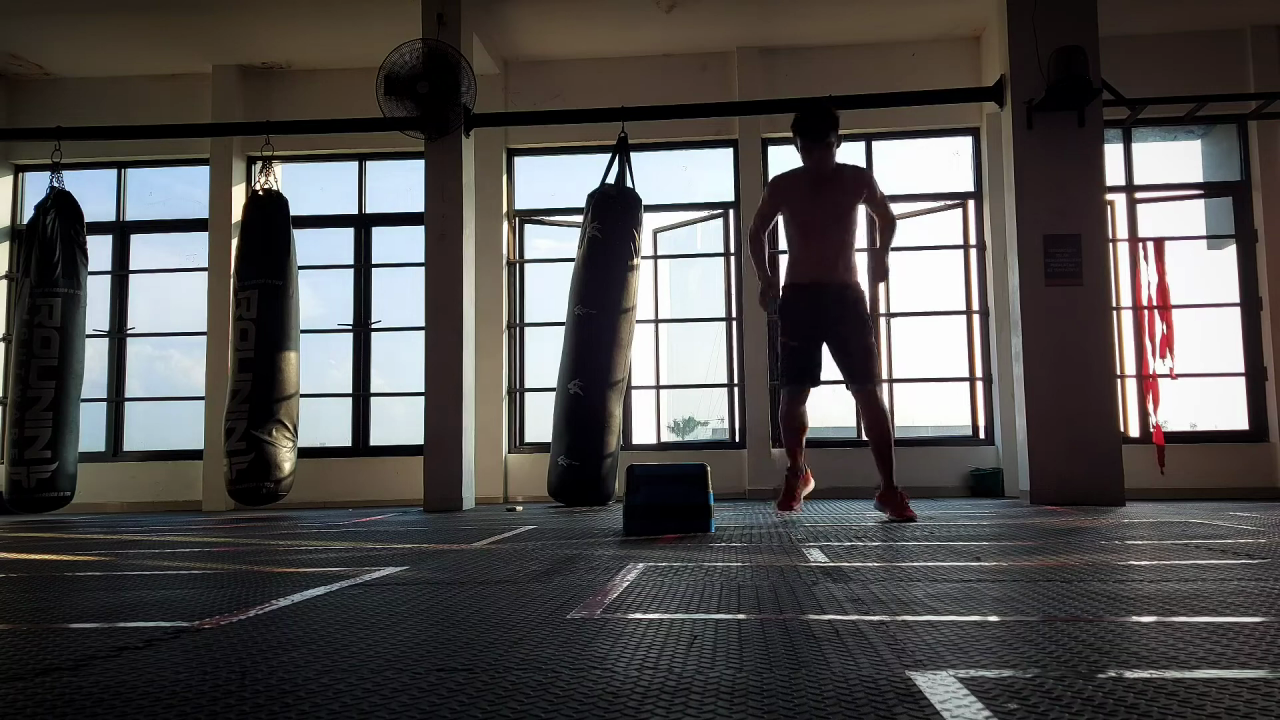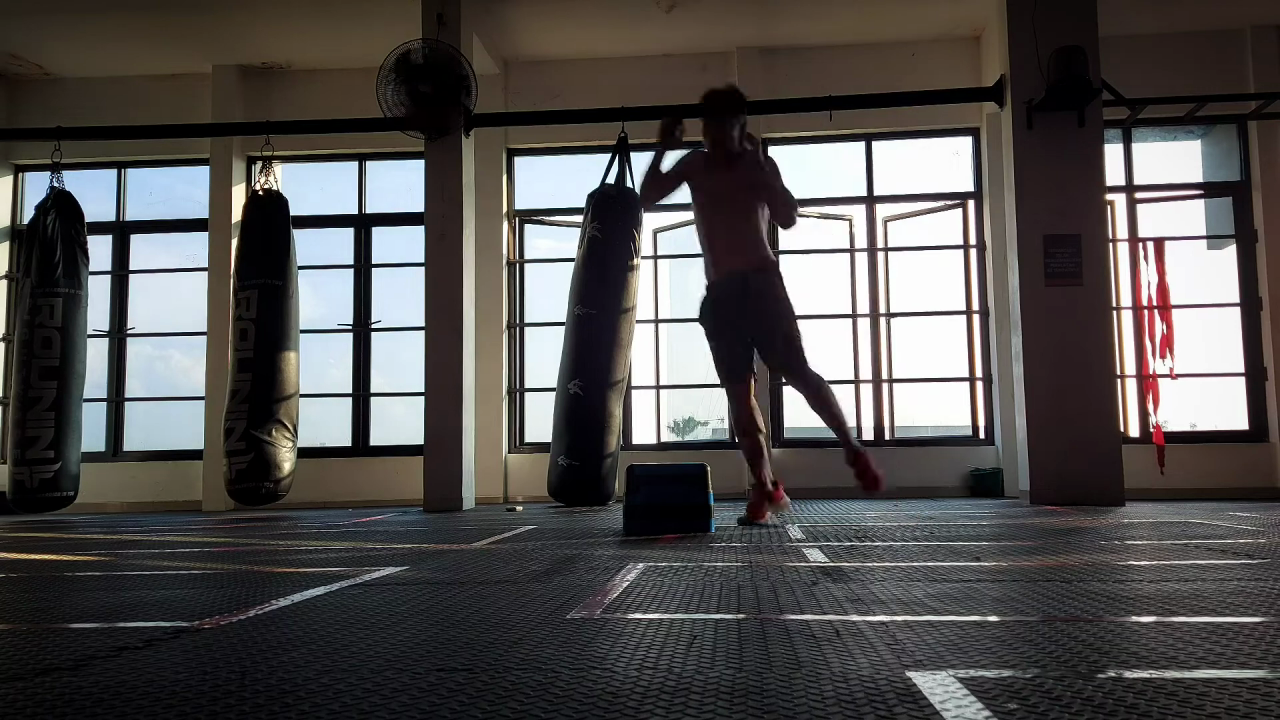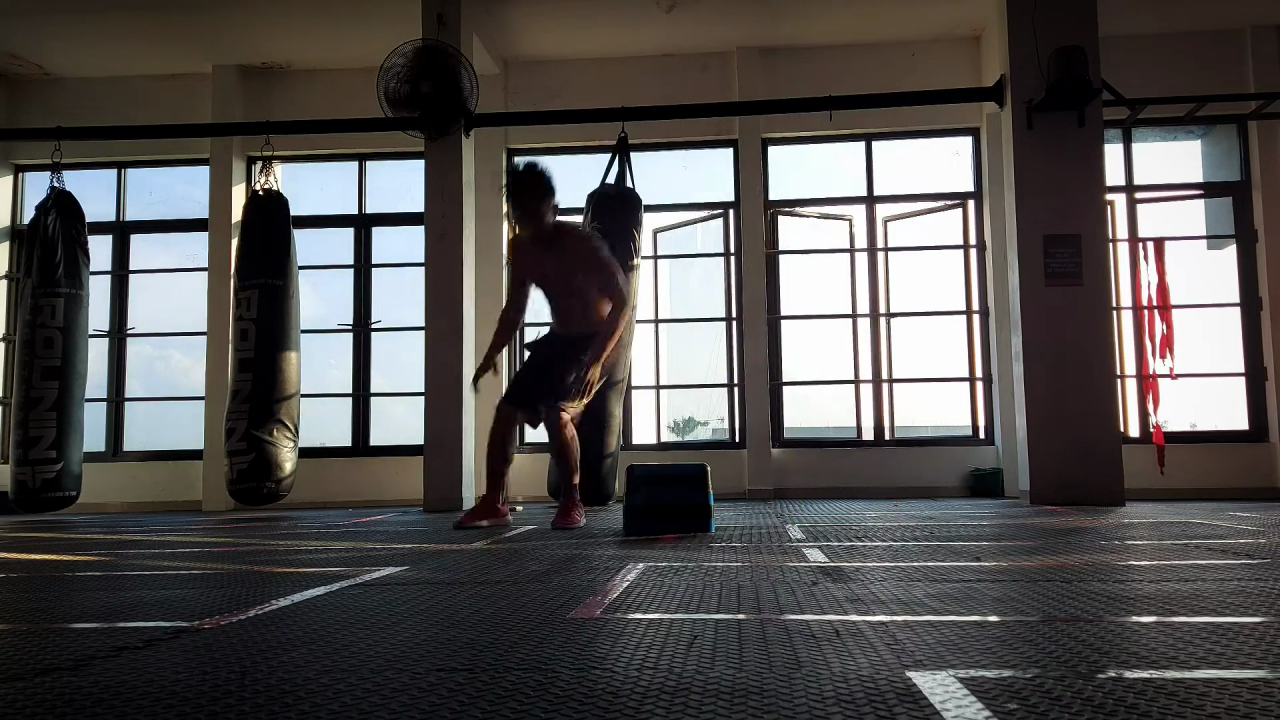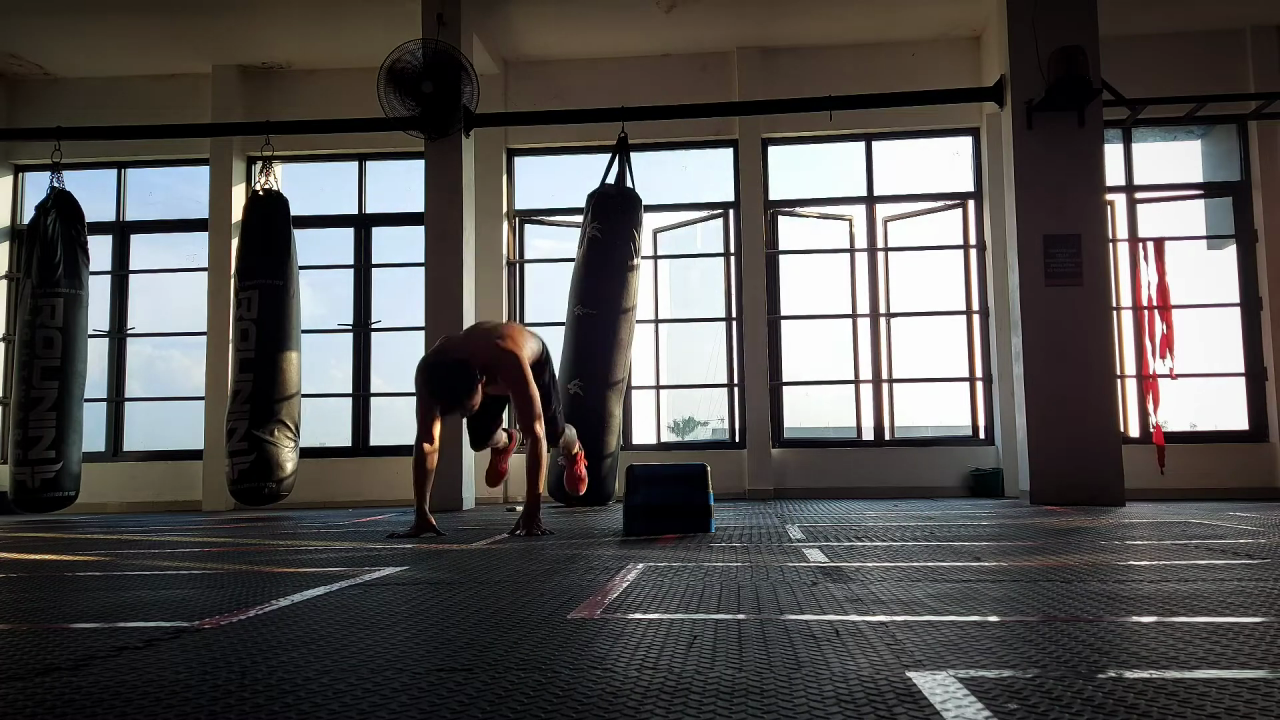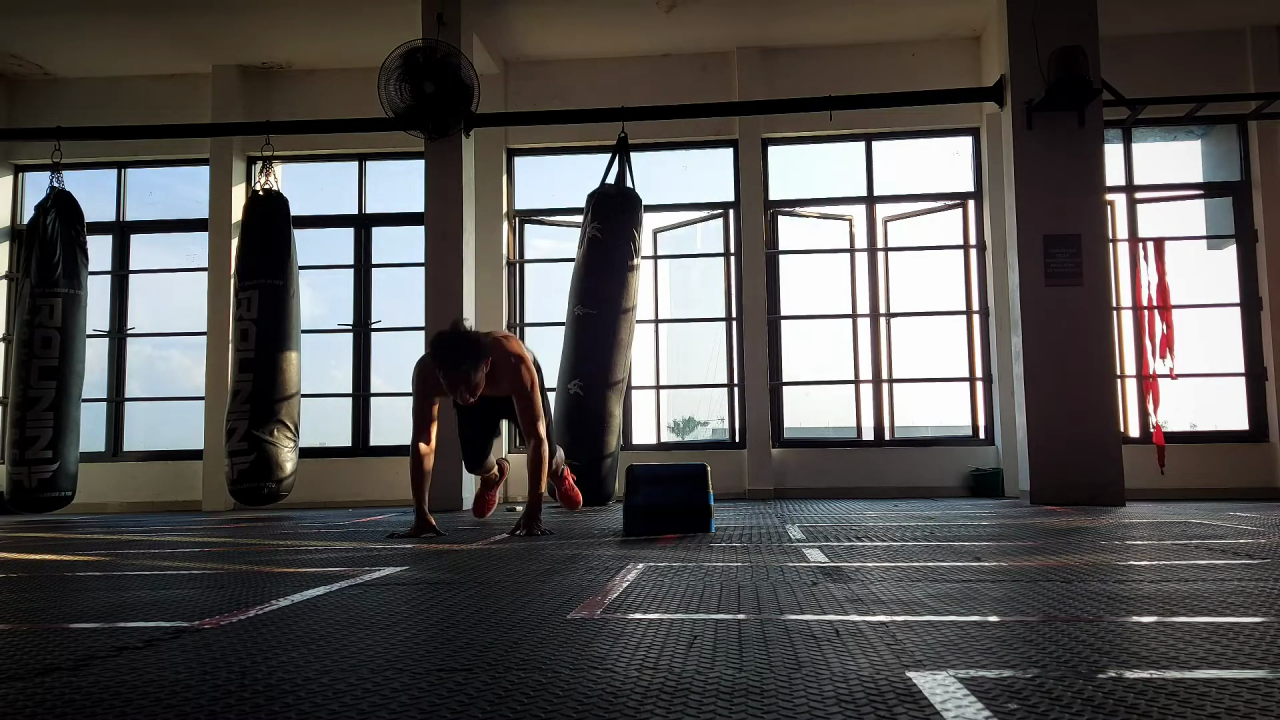
dt=0.5s
person 1, frame 1
left shoulder: (857, 180)
right shoulder: (781, 186)
left elbow: (886, 217)
right elbow: (757, 232)
left wrist: (881, 255)
right wrist: (765, 278)
left hip: (846, 294)
right hip: (798, 297)
left knee: (868, 390)
right knee: (794, 395)
left ankle: (889, 490)
right ankle: (797, 473)
person 1, frame 2
left shoulder: (759, 165)
right shoulder: (693, 165)
left elbow: (787, 217)
right elbow: (648, 200)
left wrist: (760, 162)
right wrist: (662, 149)
left hip: (762, 282)
right hip: (722, 293)
left knee: (798, 373)
right knee: (738, 391)
left ankle: (853, 450)
right ankle: (766, 488)
person 1, frame 3
left shoulder: (583, 244)
right shoulder: (520, 249)
left elbow: (622, 302)
right elbow: (514, 308)
left wrist: (597, 361)
right wrist: (492, 354)
left hip: (596, 341)
right hip: (559, 337)
left knee: (556, 412)
right knee: (505, 412)
left ankle: (572, 500)
right ankle: (494, 505)
person 1, frame 4
left shoulder: (512, 363)
right shoulder: (428, 371)
left elbow: (535, 438)
right elbow: (426, 442)
left wrist: (532, 513)
right wrist: (421, 514)
left hip: (534, 358)
left knee: (553, 435)
right knee: (482, 439)
left ankle: (573, 450)
right ankle: (504, 441)
person 1, frame 5
left shoulder: (515, 364)
right shoulder: (427, 371)
left elbow: (537, 439)
right elbow: (422, 442)
left wrist: (533, 513)
right wrist: (421, 515)
left hip: (511, 390)
left knee: (547, 455)
right knee: (475, 464)
left ankle: (560, 473)
right ankle: (494, 475)
